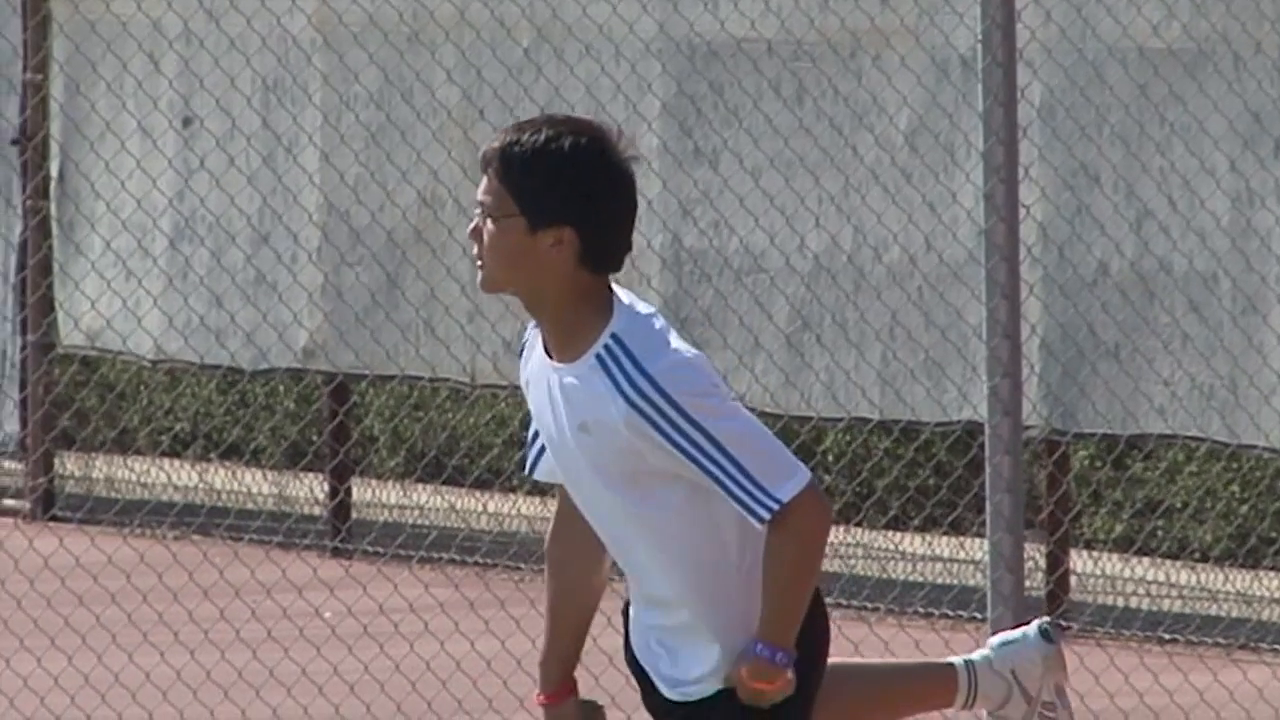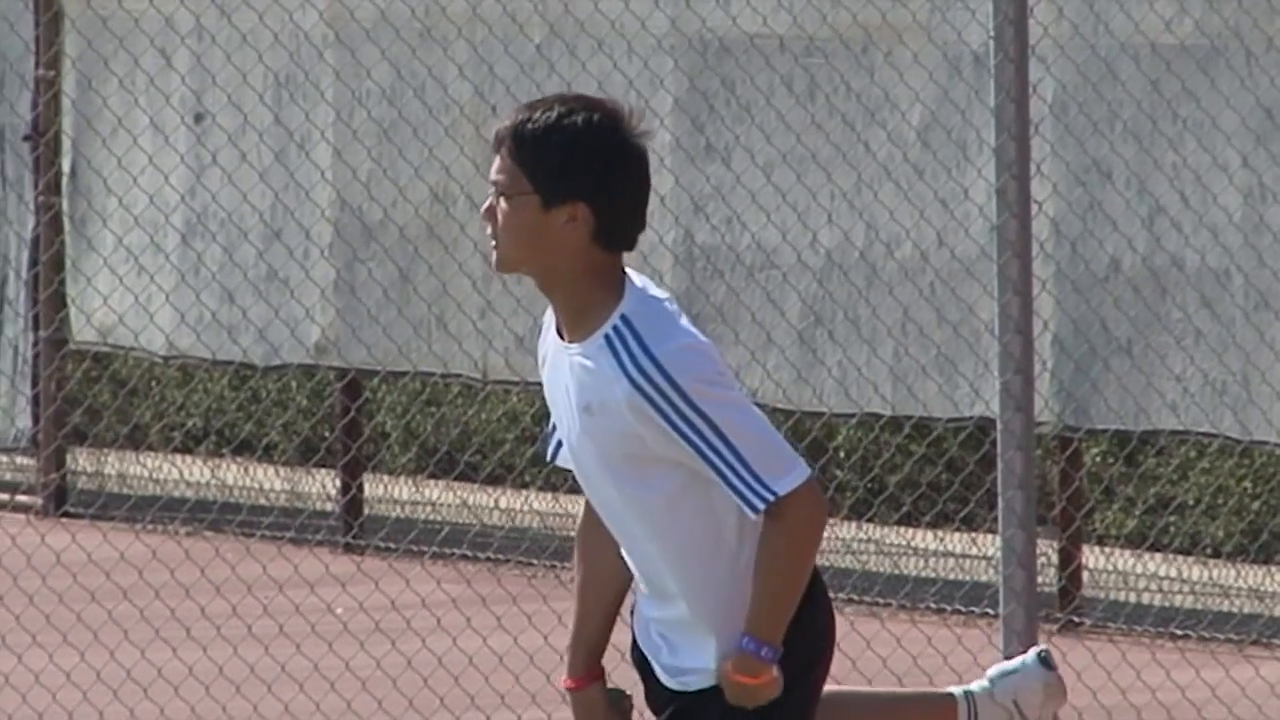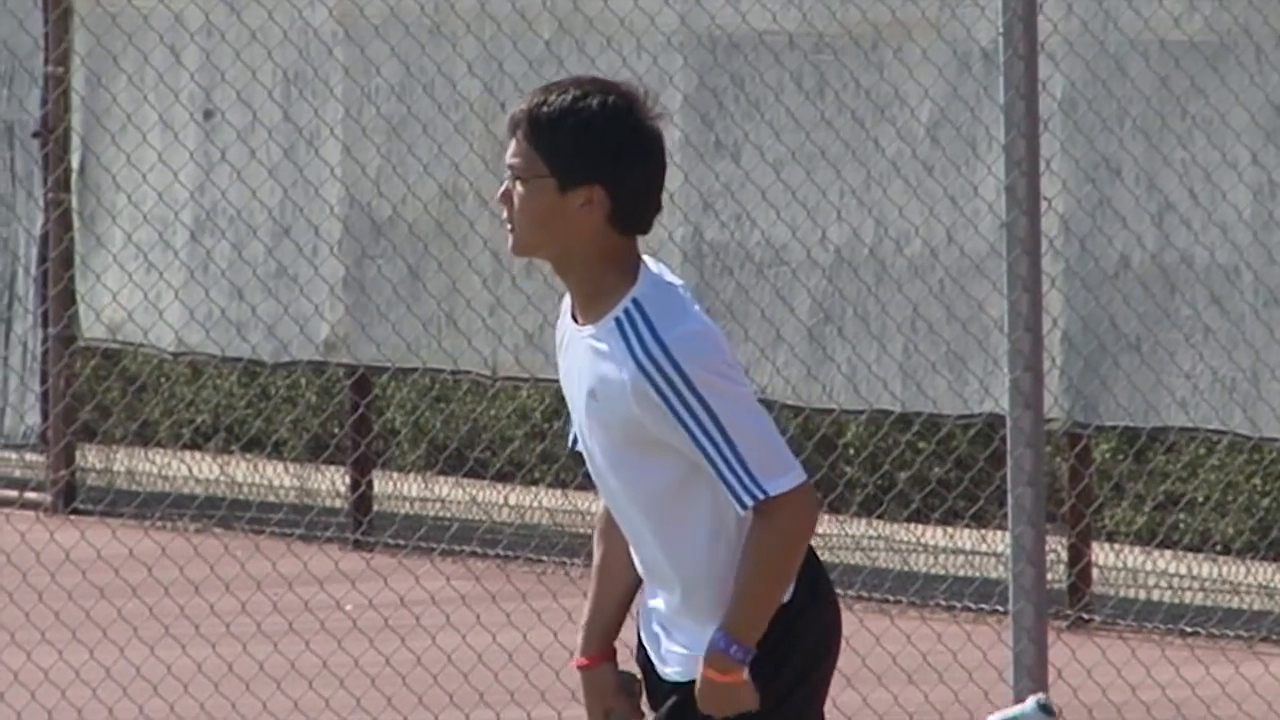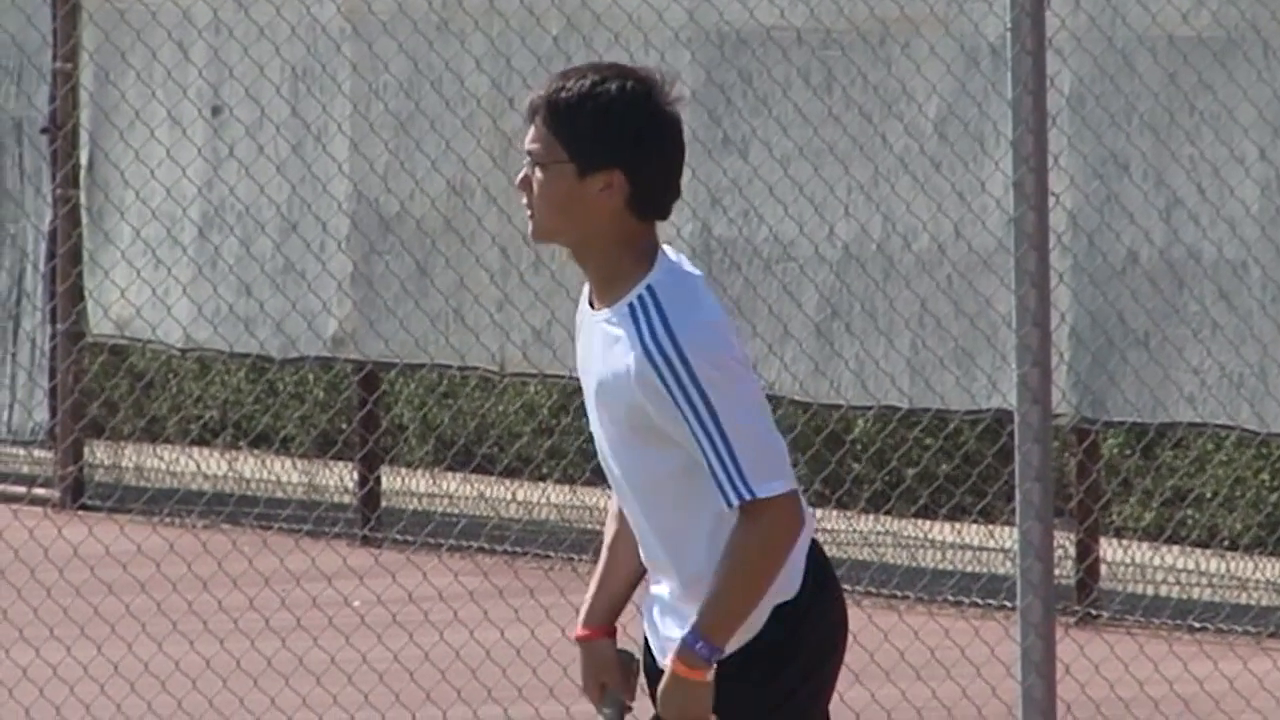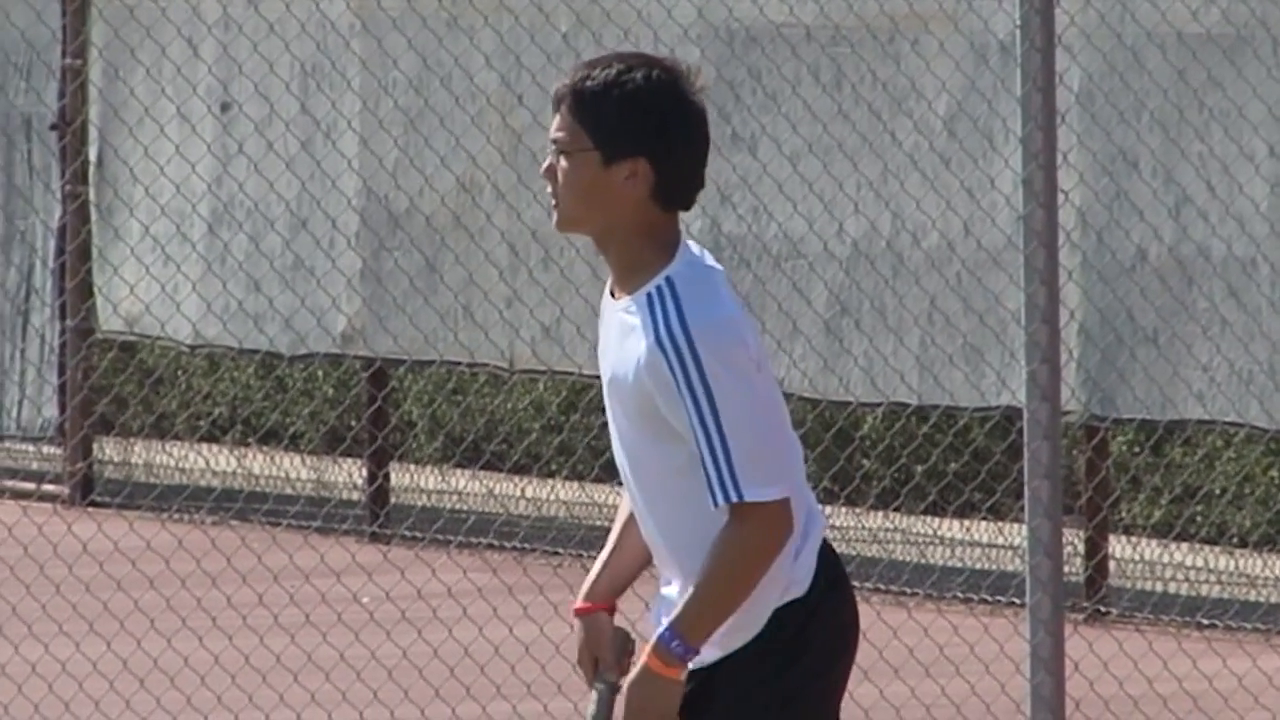
dt=0.2s
person 1, frame 1
left shoulder: (646, 377)
right shoulder: (544, 350)
left elbow: (801, 511)
right elbow: (582, 516)
left wrist: (768, 659)
left hip: (737, 656)
person 1, frame 2
left shoulder: (652, 362)
right shoulder: (564, 334)
left elbow: (796, 505)
left wrist: (753, 657)
right wrist: (584, 669)
left hip: (743, 644)
person 1, frame 3
left shoulder: (660, 347)
right shoulder: (581, 320)
left elbow: (788, 506)
left wrist: (728, 659)
right wrist: (595, 648)
left hip: (759, 637)
right hip: (679, 629)
person 1, frame 4
left shoulder: (672, 334)
right shoulder: (603, 305)
left elbow: (772, 511)
left wrist: (693, 662)
right wrist: (598, 620)
left hip: (762, 633)
right hip: (700, 619)
person 1, frame 5
left shoulder: (686, 326)
right shoulder: (630, 296)
left elbow: (762, 517)
left wrist: (665, 656)
right wrist: (599, 596)
left hip: (770, 635)
right hip: (721, 625)
